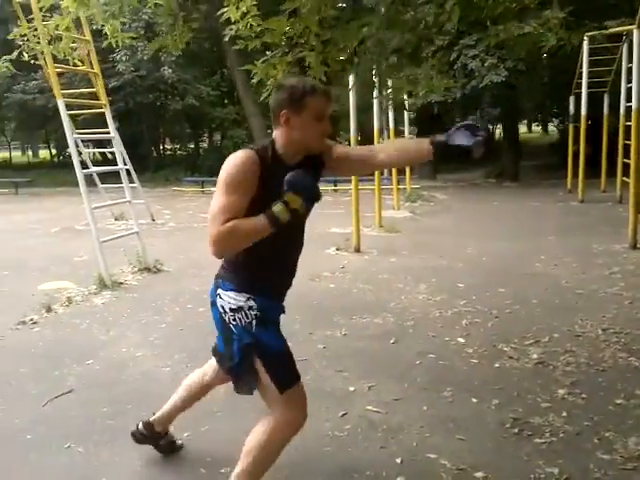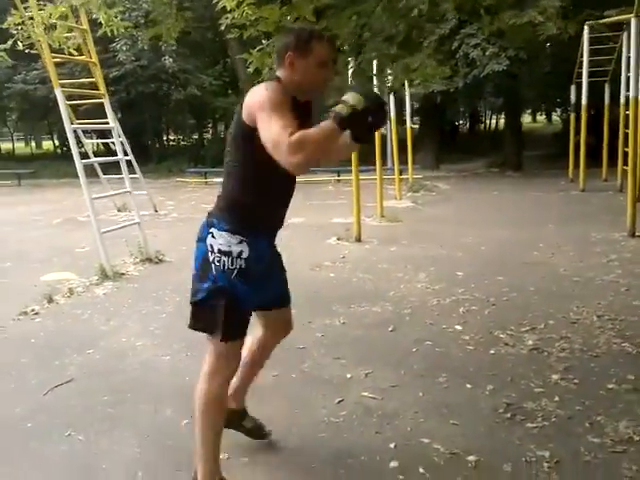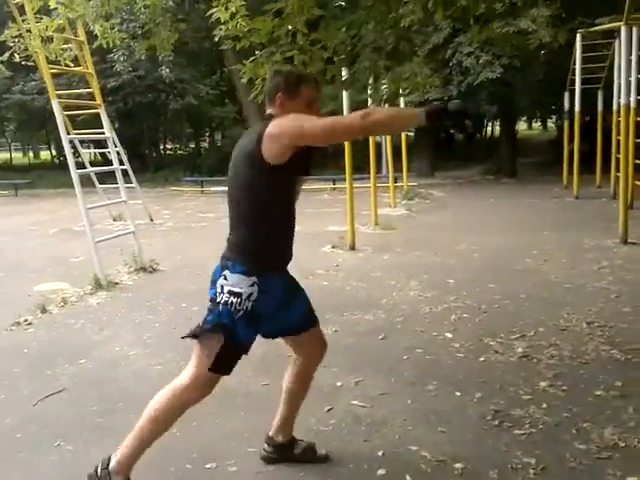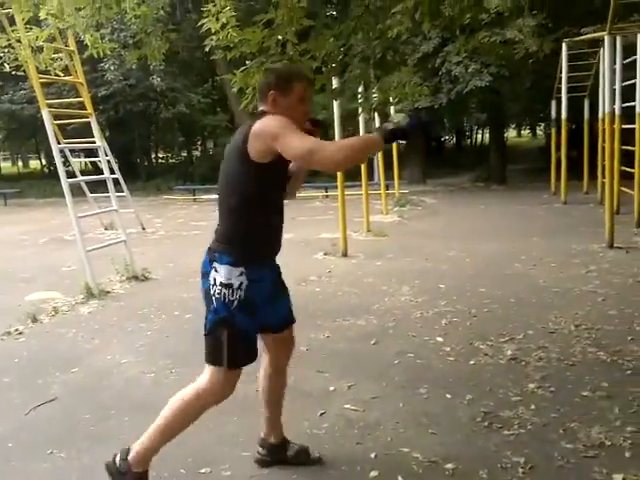
dt=0.2s
person 1, frame 1
left shoulder: (316, 156)
right shoulder: (245, 163)
left elbow: (379, 156)
right elbow: (219, 242)
left wrist: (442, 143)
right wrist: (283, 210)
left hip: (264, 297)
right hip: (242, 299)
left knee: (221, 371)
right knee: (289, 412)
left ankle: (154, 426)
person 1, frame 2
left shoulder: (299, 103)
right shoulder: (266, 94)
left elbow: (328, 154)
right elbow: (296, 158)
left wrist: (358, 130)
right wrist: (344, 112)
left hip: (259, 240)
right hip: (230, 242)
left knee: (278, 326)
right knee: (224, 357)
left ankle: (233, 403)
person 1, frame 3
left shoulder: (270, 142)
right shoulder: (282, 131)
right elbow: (361, 124)
left wrist: (303, 166)
right wrist: (429, 114)
left hip: (271, 276)
right hip: (244, 280)
left knee: (313, 348)
right knee: (197, 382)
left ankle: (279, 441)
person 1, frame 4
left shoulder: (263, 139)
right shoulder: (269, 129)
left elbow: (278, 189)
right elbow: (334, 157)
left wrist: (301, 164)
right wrist: (386, 133)
left hip: (259, 267)
right hip: (233, 272)
left knee: (281, 348)
right knee: (219, 383)
left ankle: (272, 441)
